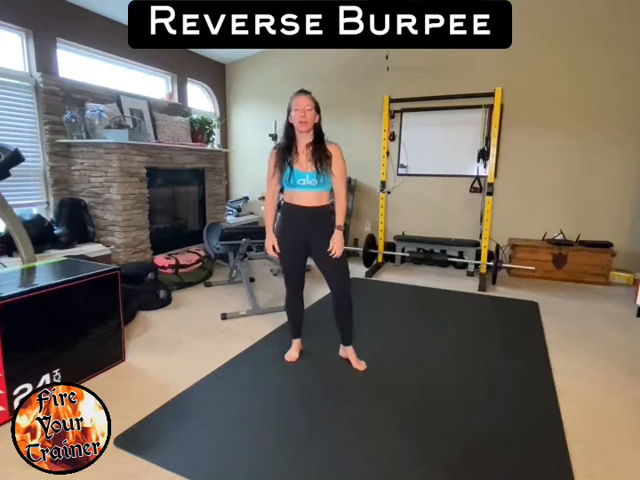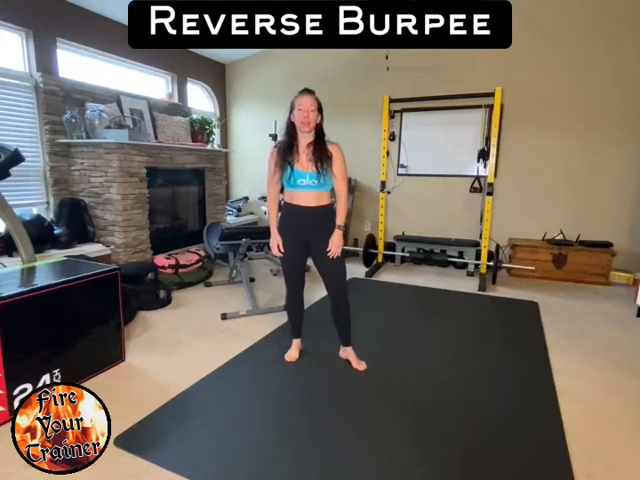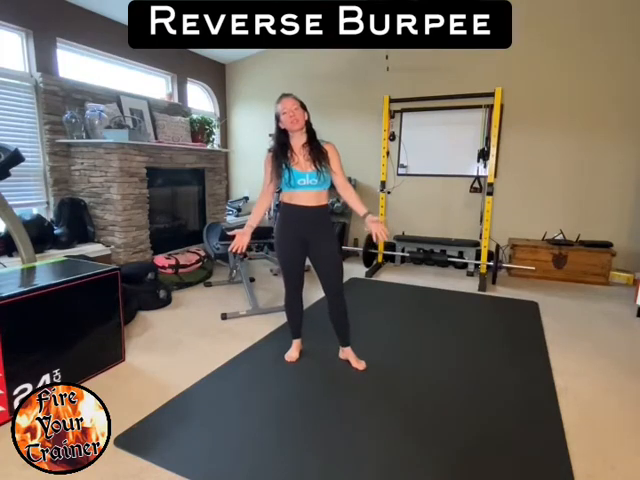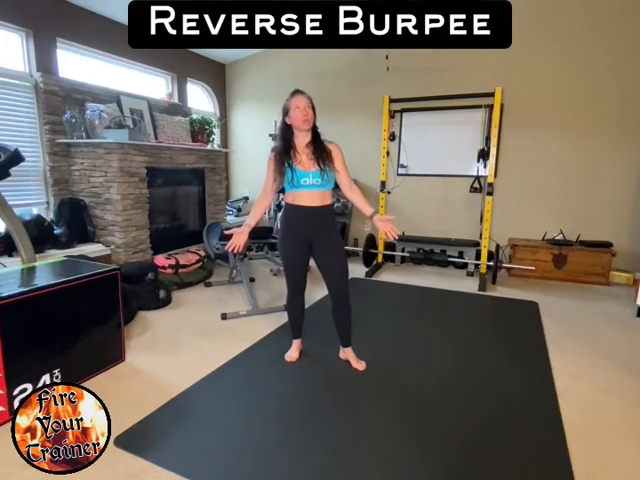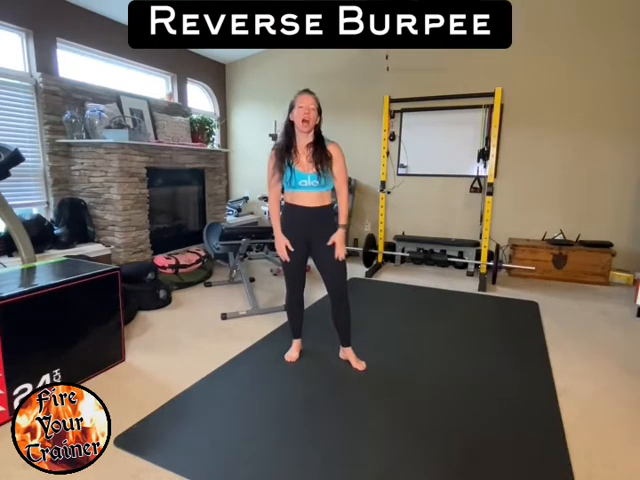
dt=1s
person 1, frame 1
left shoulder: (331, 151)
right shoulder: (279, 153)
left elbow: (340, 194)
right elbow: (271, 194)
left wrist: (339, 231)
right wrist: (269, 232)
left hip: (322, 222)
right hip: (290, 223)
left knee: (341, 287)
right knee: (293, 287)
left ankle: (347, 347)
right ankle: (296, 342)
person 1, frame 2
left shoulder: (331, 151)
right shoulder: (280, 152)
left elbow: (342, 193)
right elbow: (272, 194)
left wrist: (339, 230)
right wrist: (274, 231)
left hip: (322, 222)
right hip: (291, 223)
left knee: (338, 288)
right knee: (294, 287)
left ankle: (346, 348)
right ankle: (296, 342)
person 1, frame 3
left shoulder: (326, 150)
right shoulder: (275, 156)
left elbow: (343, 187)
right elbow: (266, 195)
left wrist: (367, 216)
right wrist: (248, 228)
left hip: (321, 223)
right hip: (289, 223)
left knee: (334, 288)
right knee: (293, 287)
left ankle: (346, 348)
right ankle: (296, 343)
person 1, frame 4
left shoulder: (330, 150)
right shoulder: (279, 155)
left elbow: (348, 187)
right elbow: (267, 194)
left wrist: (374, 215)
right wrist: (246, 227)
left hip: (325, 224)
right hip: (293, 224)
left knee: (340, 289)
right knee: (295, 288)
left ankle: (346, 349)
right ankle: (296, 343)
person 1, frame 5
left shoulder: (331, 150)
right shoulder: (280, 153)
left elbow: (342, 192)
right elbow: (273, 196)
left wrist: (341, 229)
right wrist: (278, 233)
left hip: (323, 222)
right hip: (292, 223)
left knee: (338, 289)
right knee: (294, 288)
left ankle: (346, 348)
right ankle: (296, 342)
